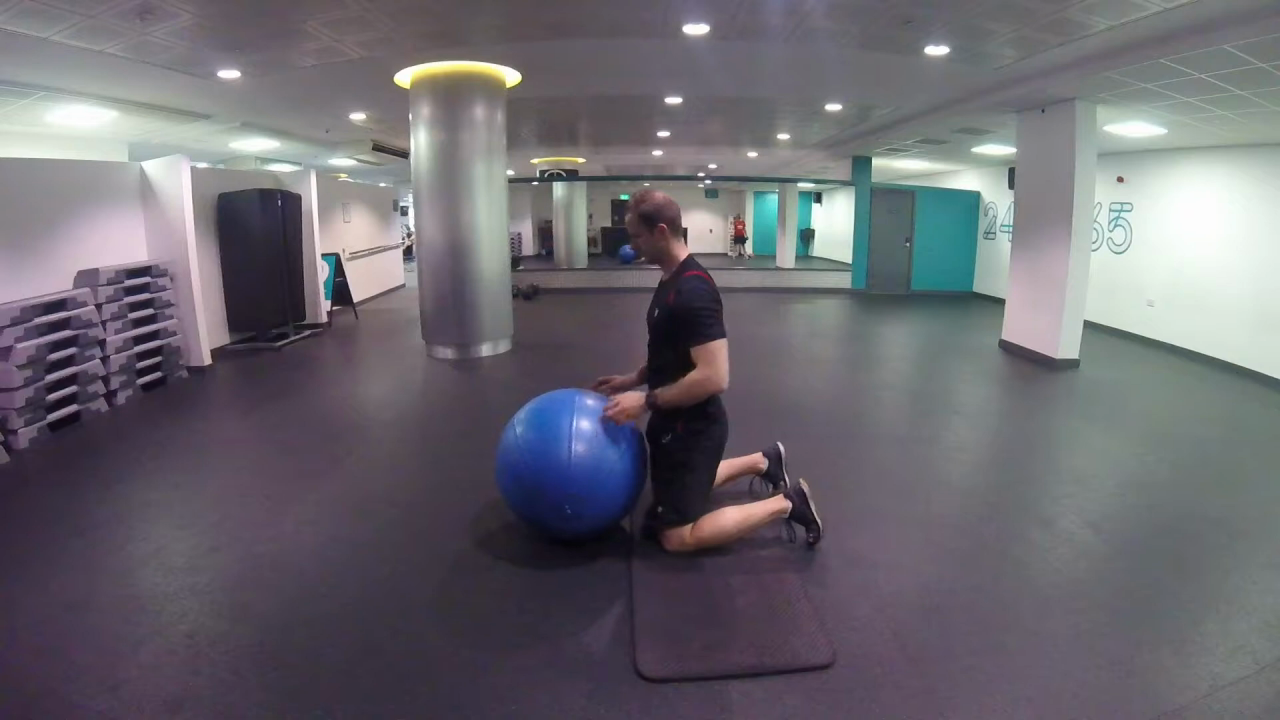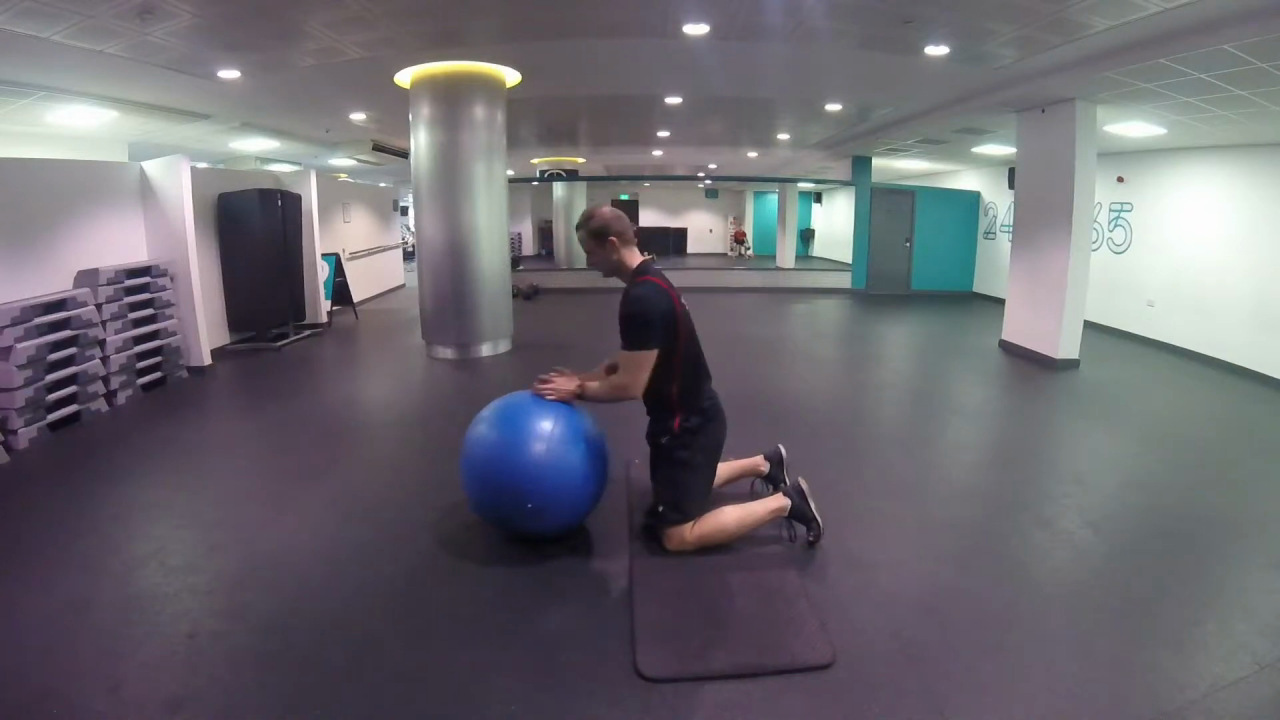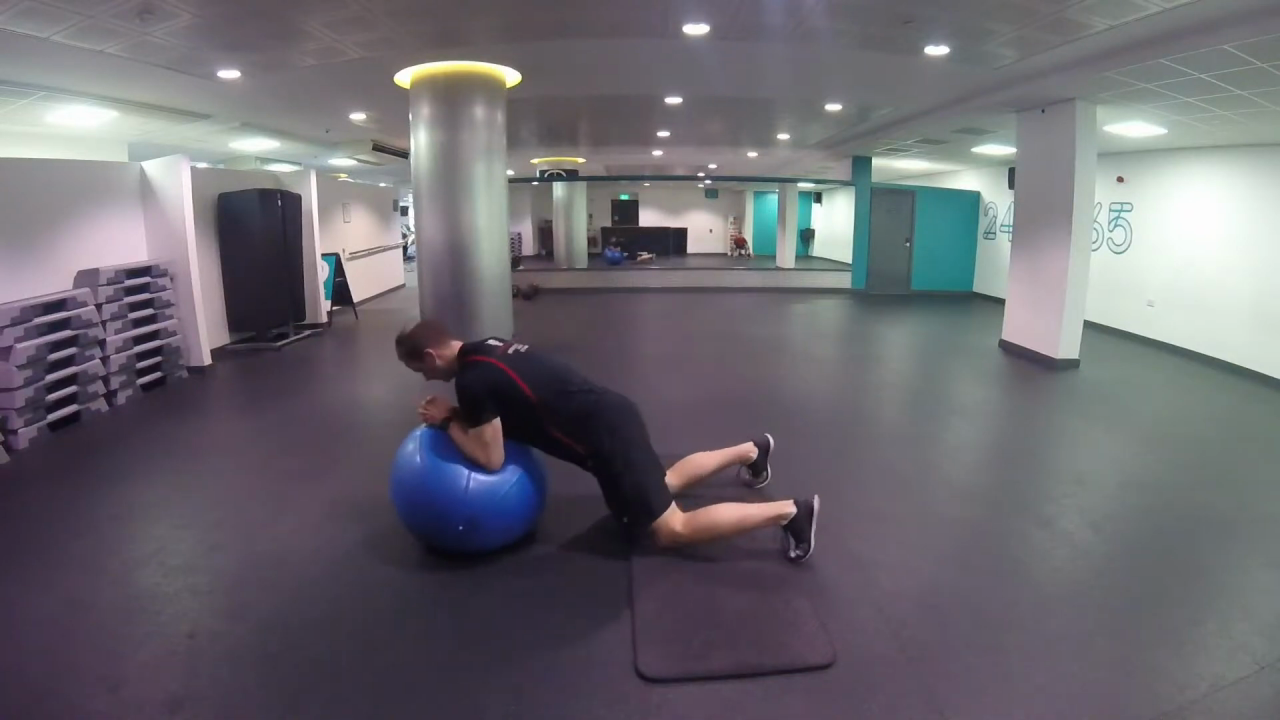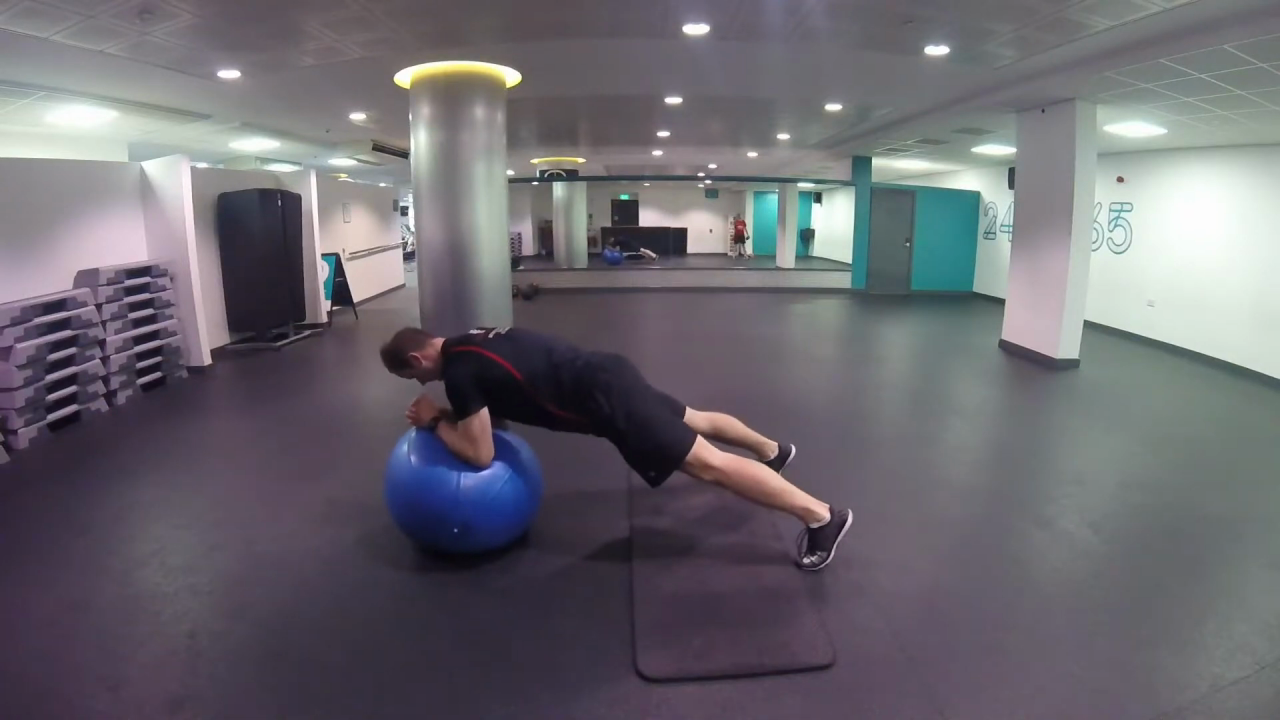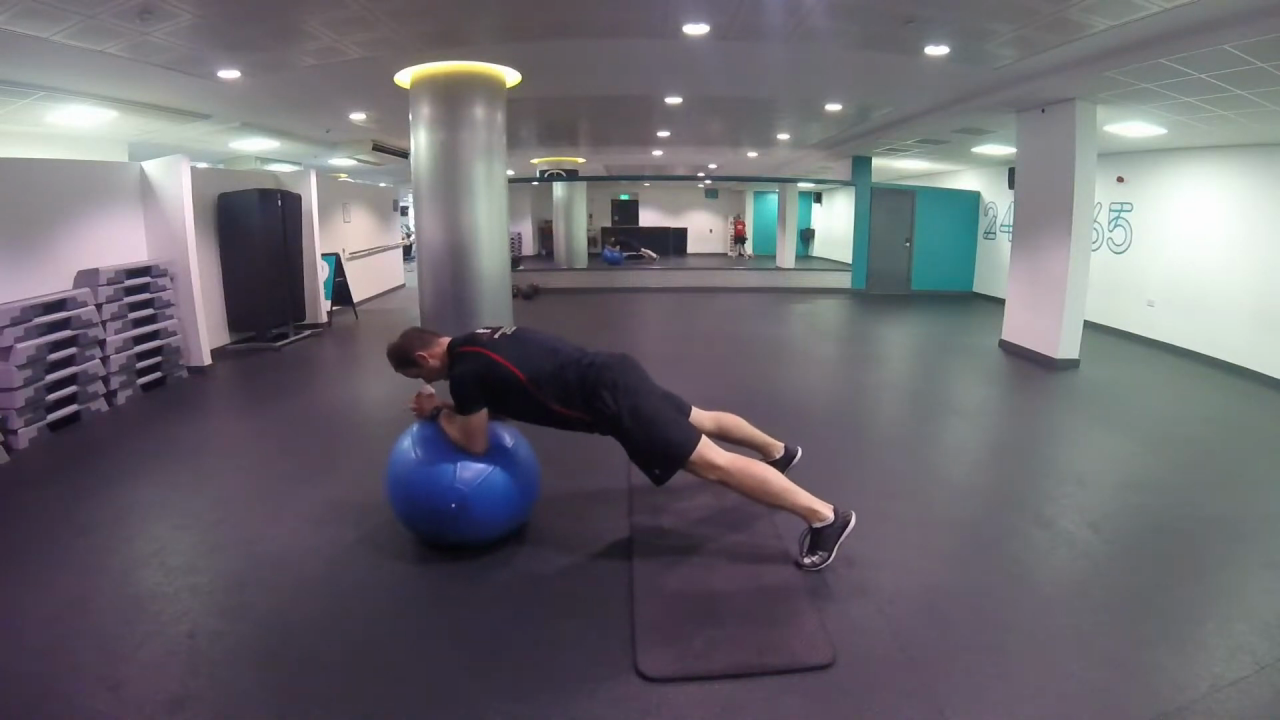
dt=1s
person 1, frame 1
left shoulder: (691, 292)
right shoulder: (673, 280)
left elbow: (713, 377)
left wrist: (645, 402)
right wrist: (631, 379)
left hip: (691, 426)
right hip: (679, 420)
left knee: (676, 535)
left ankle: (785, 503)
right ankle: (762, 462)
person 1, frame 2
left shoulder: (643, 299)
right shoulder: (647, 284)
left elbow: (631, 386)
right elbow: (633, 362)
left wrist: (578, 391)
right wrist: (583, 378)
left hip: (688, 423)
right hip: (685, 415)
left knee: (677, 535)
right knee: (676, 484)
left ankle: (784, 502)
right ankle: (763, 464)
person 1, frame 3
left shoulder: (472, 379)
right shoulder: (487, 349)
left elbow: (490, 457)
right elbow: (498, 415)
left wrist: (447, 422)
right wrist: (456, 413)
left hip: (605, 435)
right hip: (611, 416)
left knee: (672, 529)
right knee: (667, 483)
left ankle: (790, 511)
right ankle: (751, 450)
person 1, frame 4
left shoulder: (459, 371)
right shoulder: (472, 344)
left elbow: (480, 454)
right elbow: (493, 405)
left wrist: (434, 421)
right wrist: (450, 415)
left hip: (605, 401)
right hip: (608, 373)
left knee: (707, 462)
right knee: (696, 422)
left ankle: (821, 516)
right ankle: (772, 451)
person 1, frame 5
left shoulder: (465, 370)
right shoulder: (477, 341)
left elbow: (475, 443)
right elbow: (502, 399)
left wrist: (436, 411)
right wrist: (452, 408)
left hip: (613, 400)
right hip: (615, 373)
left knee: (712, 462)
right knee: (703, 422)
left ankle: (824, 516)
right ankle: (778, 451)
